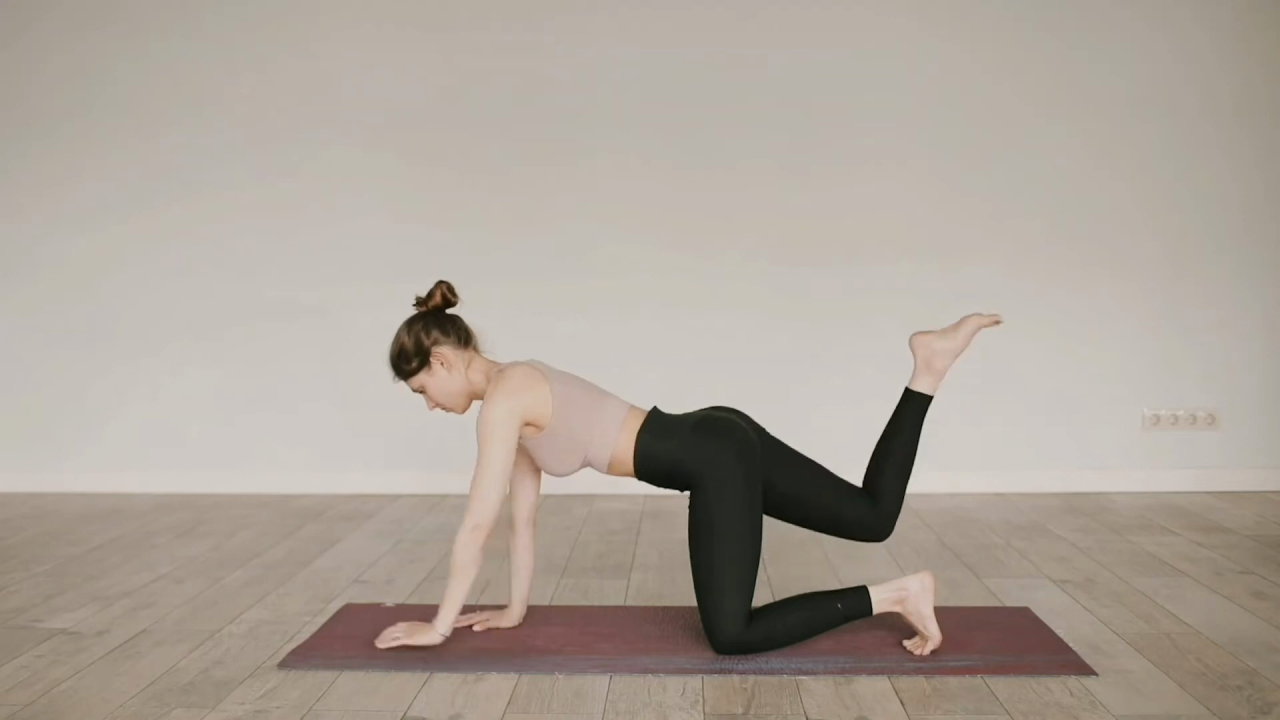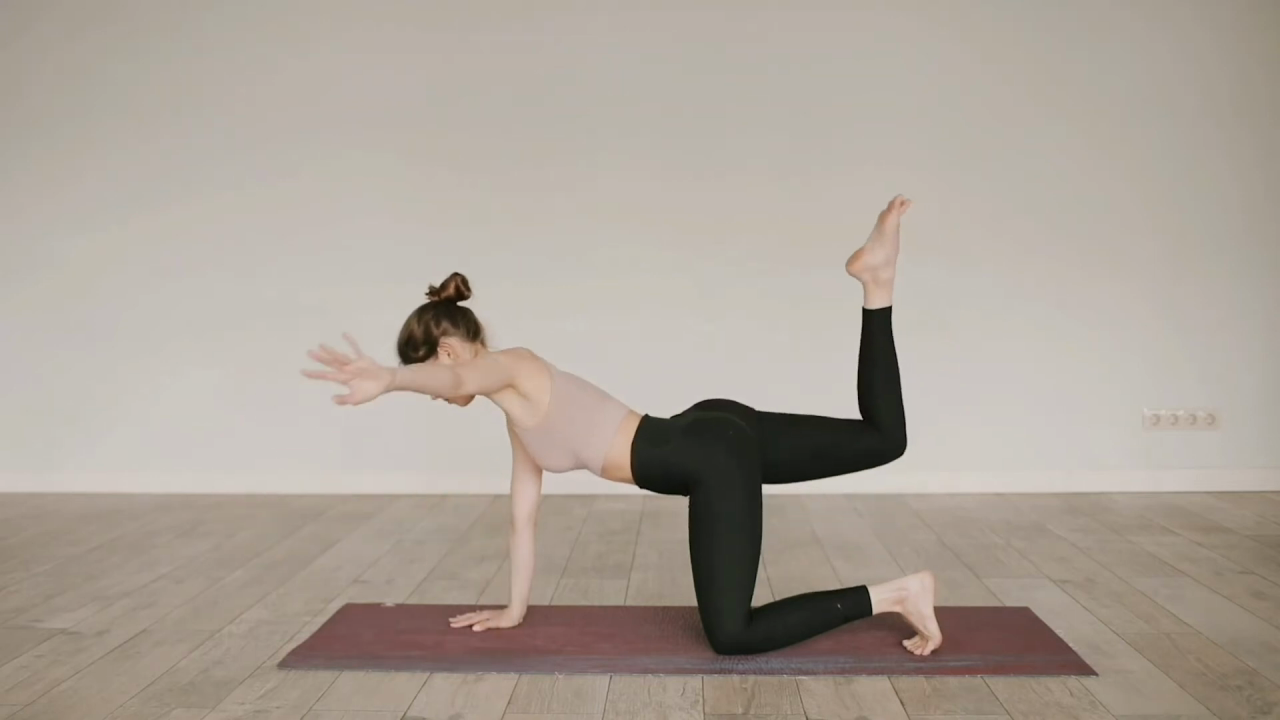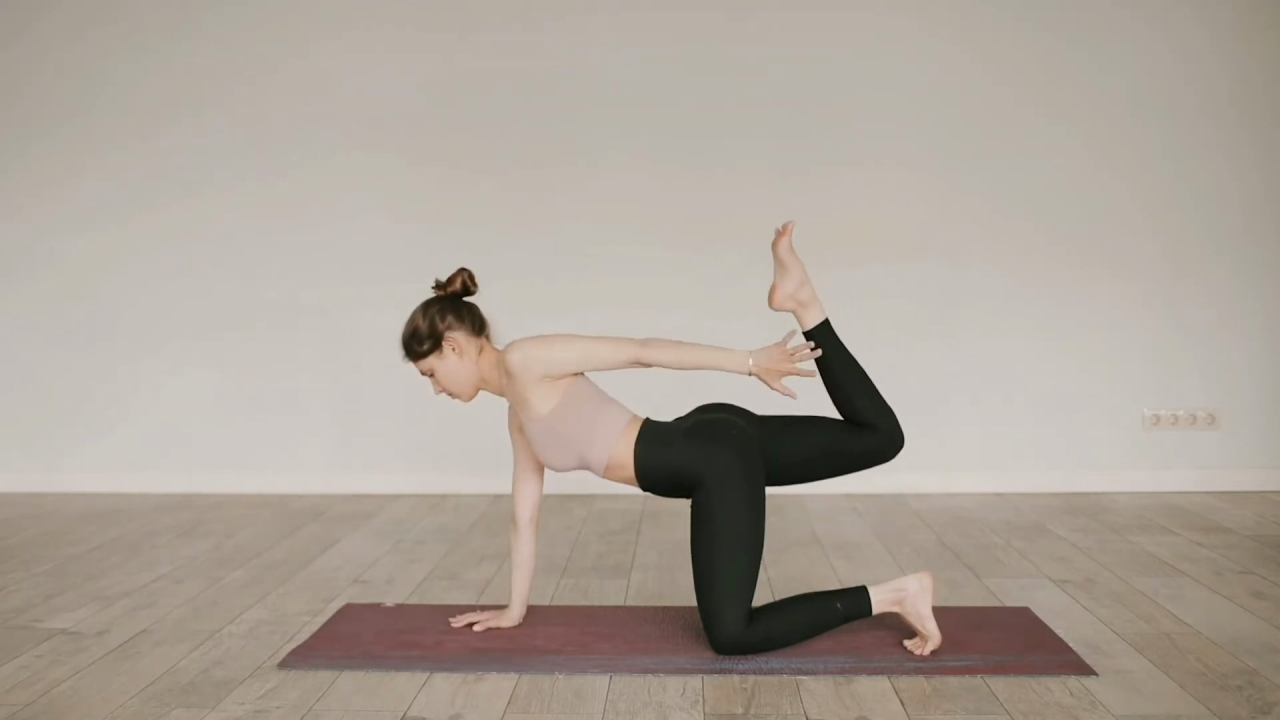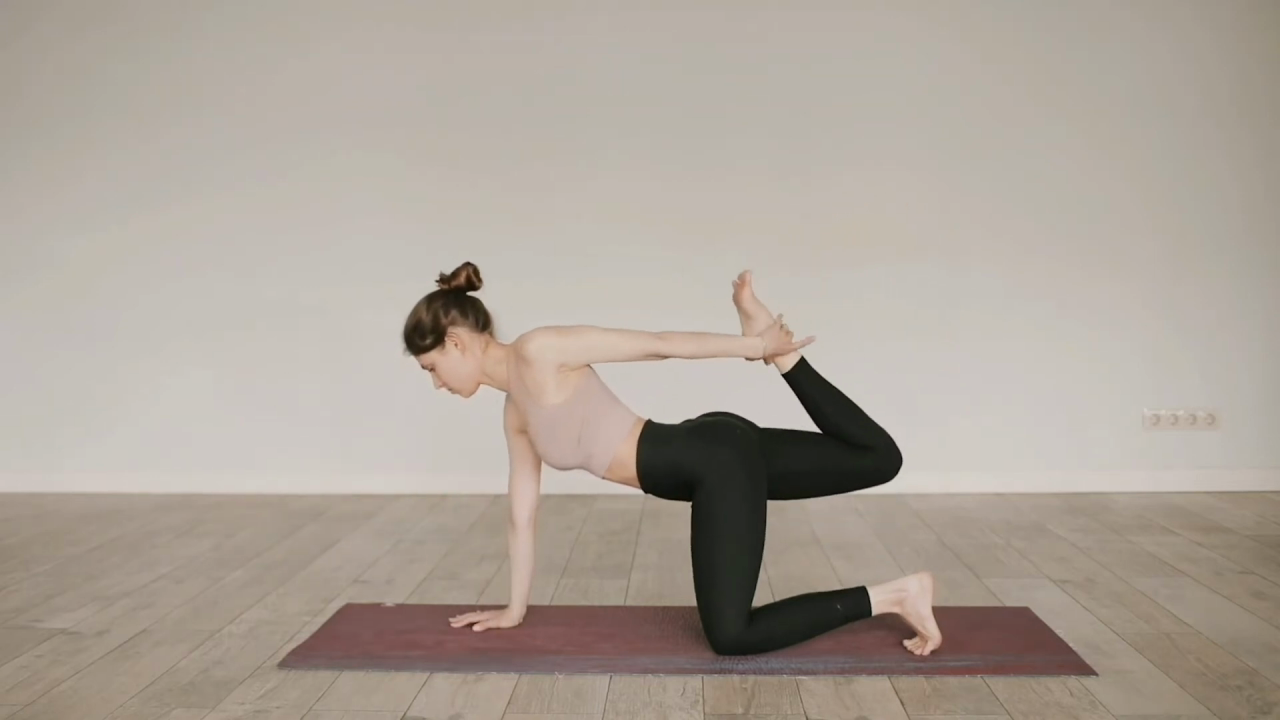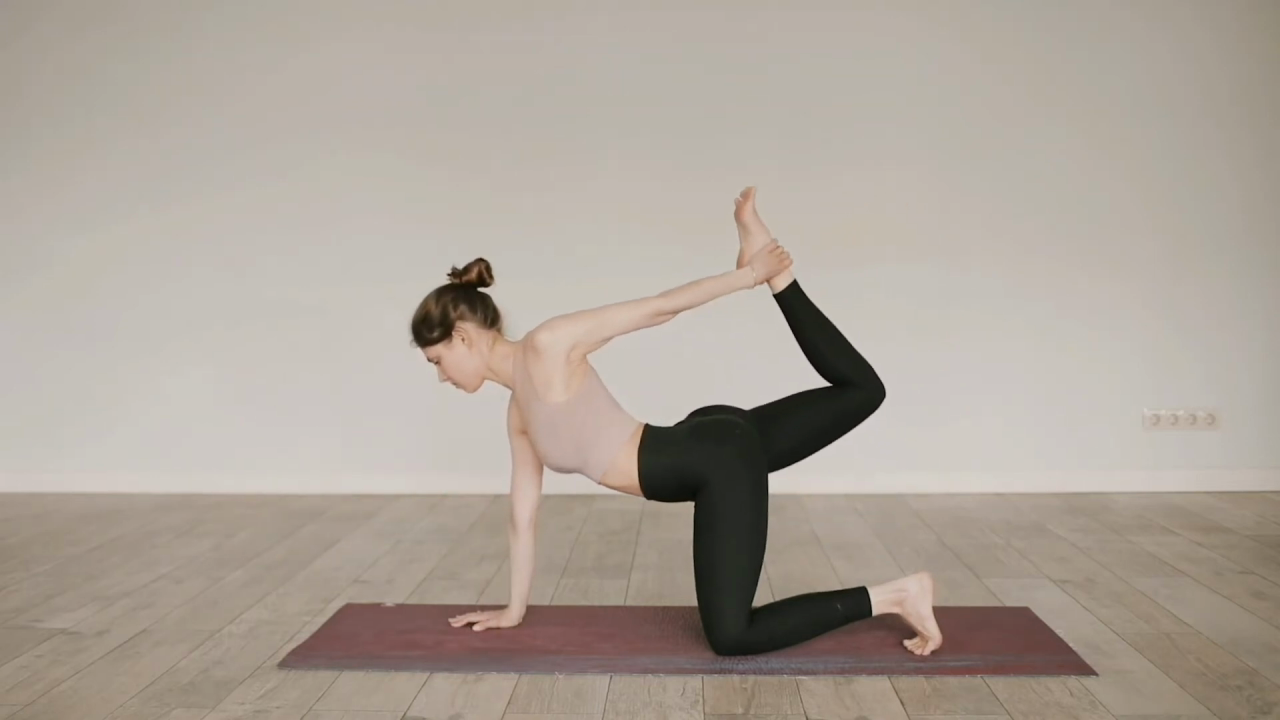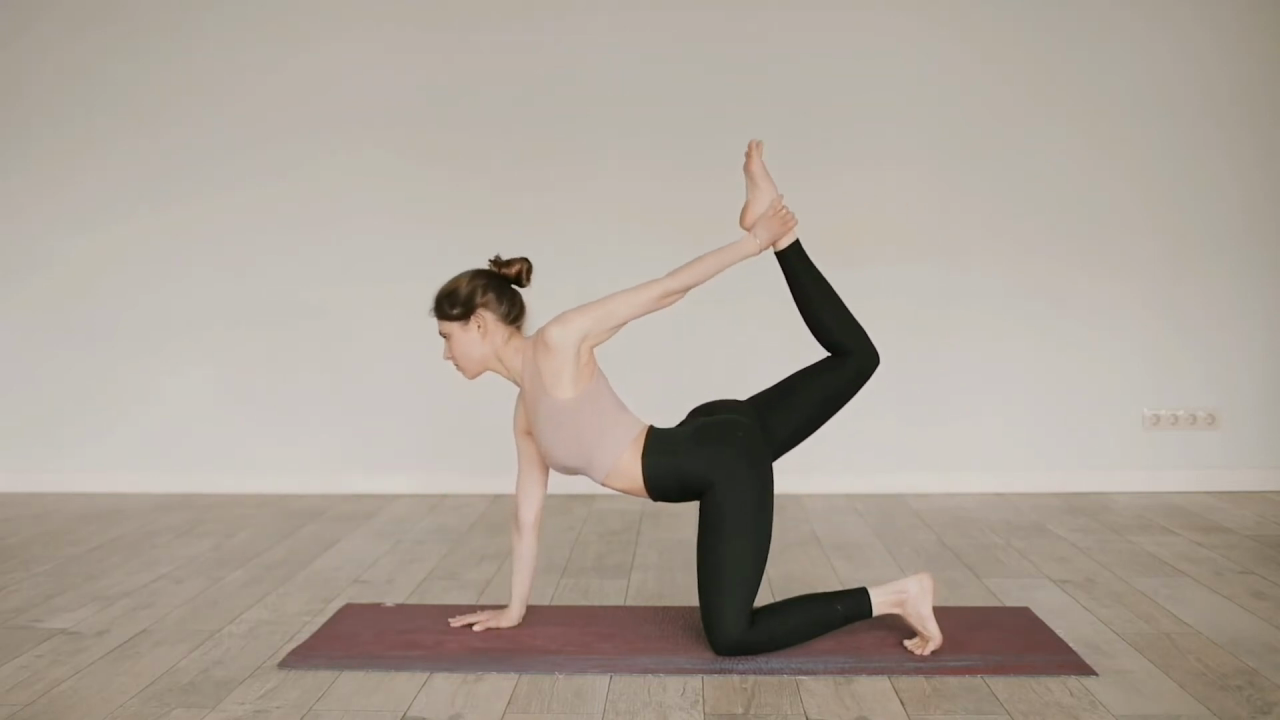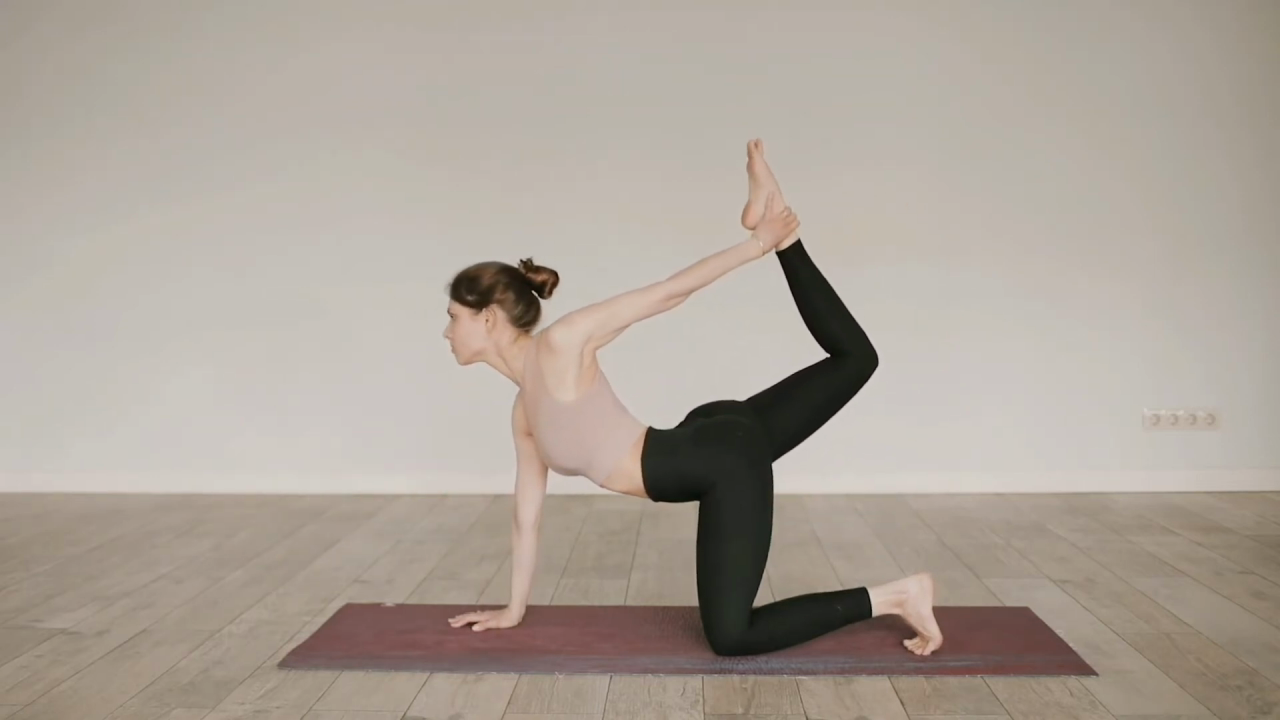
dt=0.7s
person 1, frame 1
left shoulder: (505, 399)
right shoulder: (526, 397)
left elbow: (480, 520)
right elbow: (523, 515)
left wrist: (443, 622)
right wrist: (515, 608)
left hip: (717, 462)
right hip: (722, 446)
left knee: (732, 635)
right knee: (873, 517)
left ankle: (891, 596)
right ankle: (929, 367)
person 1, frame 2
left shoulder: (511, 368)
right shoulder: (521, 410)
left elbow: (456, 380)
right elbow: (524, 513)
left wrist: (388, 379)
right wrist: (515, 609)
left hip: (713, 461)
right hip: (716, 437)
left knee: (732, 636)
right knee: (883, 438)
left ankle: (891, 596)
right ankle: (876, 281)
person 1, frame 3
left shoulder: (524, 361)
right shoulder: (518, 411)
left elbow: (642, 352)
right elbow: (525, 514)
left wrist: (751, 363)
right wrist: (514, 608)
left hip: (717, 455)
right hip: (714, 447)
left knee: (731, 636)
right knee: (880, 440)
left ankle: (890, 595)
person 1, frame 4
left shoulder: (538, 351)
right shoulder: (516, 409)
left elbow: (655, 344)
right elbow: (522, 515)
left wrist: (754, 347)
right wrist: (514, 609)
left hip: (719, 457)
right hip: (712, 458)
left knee: (731, 636)
left ankle: (890, 595)
person 1, frame 5
left shoulder: (547, 346)
right shoulder: (519, 411)
left elbow: (658, 308)
right elbow: (523, 516)
left wrist: (750, 277)
right wrist: (515, 608)
left hip: (719, 457)
right hip: (711, 451)
left knee: (731, 636)
left ankle: (891, 596)
person 1, frame 6
left shoulder: (558, 343)
right shoulder: (526, 411)
left elbow: (665, 289)
right elbow: (528, 515)
left wrist: (754, 242)
right wrist: (513, 609)
left hip: (724, 459)
right hip: (714, 448)
left knee: (732, 638)
left ankle: (891, 598)
person 1, frame 7
left shoulder: (560, 343)
right shoulder: (524, 410)
left elbow: (669, 292)
right elbow: (527, 514)
left wrist: (759, 245)
right wrist: (514, 607)
left hip: (725, 457)
right hip: (712, 449)
left knee: (732, 637)
left ankle: (890, 597)
